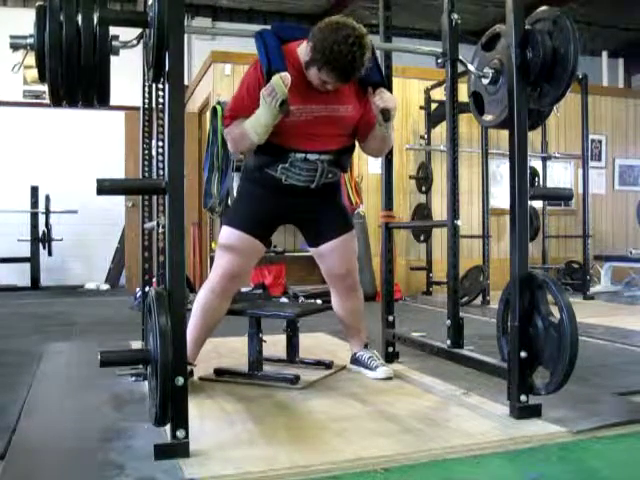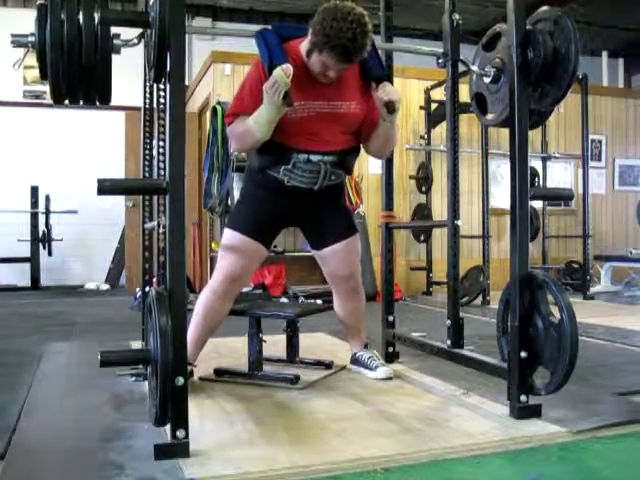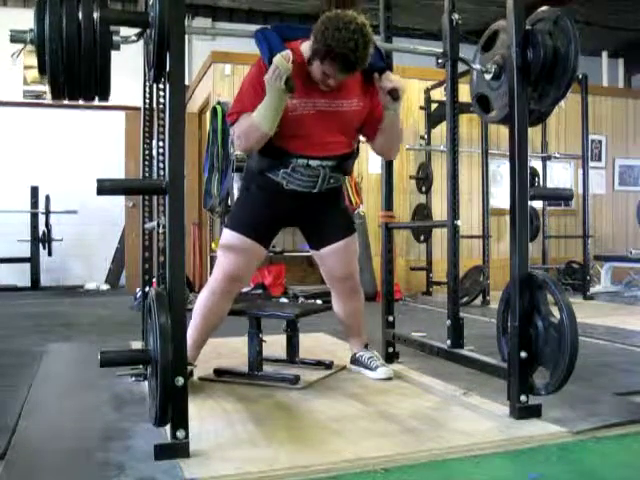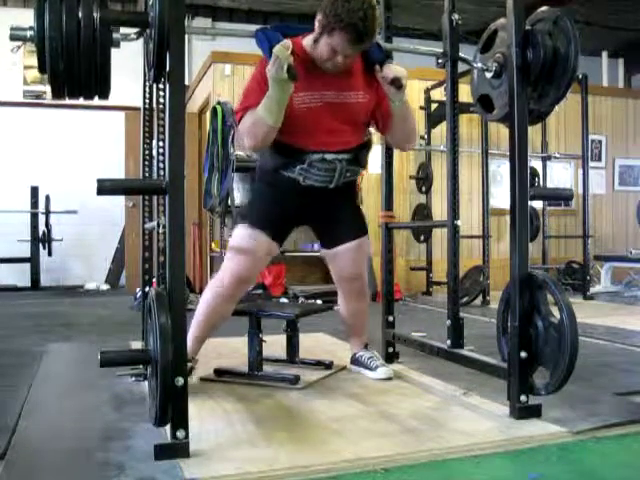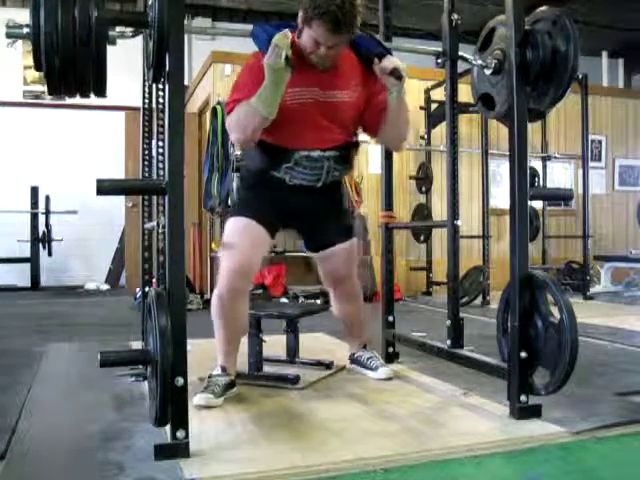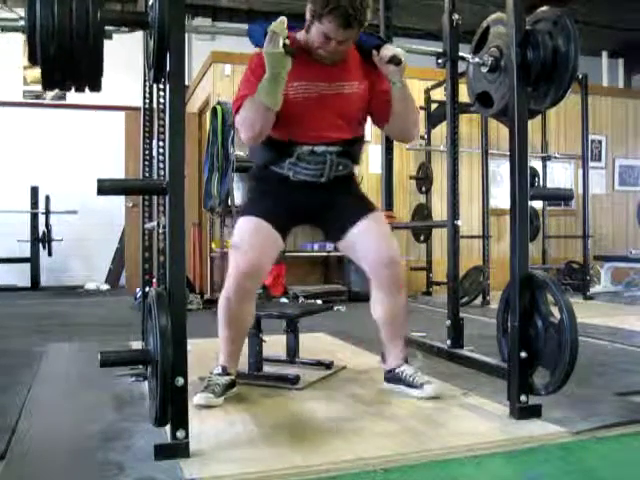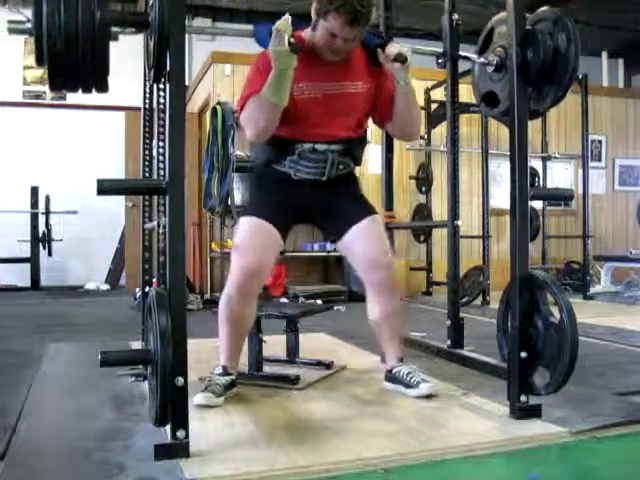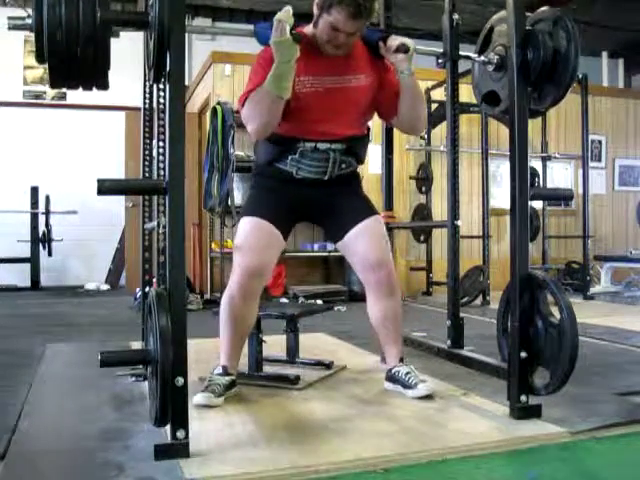
dt=0.3s
person 1, frame 1
left shoulder: (358, 82)
left elbow: (374, 148)
right elbow: (235, 142)
left wrist: (384, 121)
right wrist: (267, 113)
left hip: (322, 192)
right hip: (265, 186)
left knee: (346, 277)
right knee: (224, 276)
left ankle: (360, 351)
right ankle: (183, 362)
person 1, frame 2
left shoulder: (362, 79)
right shoulder: (272, 66)
left elbow: (379, 149)
right elbow: (237, 141)
left wrist: (388, 116)
right wrist: (271, 107)
left hip: (326, 194)
right hip: (269, 188)
left knee: (348, 280)
right knee: (226, 279)
left ankle: (360, 351)
right ankle: (183, 362)
person 1, frame 3
left shoulder: (364, 82)
right shoulder: (273, 66)
left elbow: (387, 149)
right elbow: (243, 141)
left wrist: (392, 106)
right wrist: (276, 96)
left hip: (325, 194)
right hip: (268, 188)
left knee: (347, 279)
right knee: (225, 279)
left ankle: (360, 351)
right ankle: (182, 363)
person 1, frame 4
left shoulder: (371, 74)
right shoulder: (280, 62)
left elbow: (404, 141)
right elbow: (250, 140)
left wrist: (397, 97)
right wrist: (278, 89)
left hip: (338, 192)
right hip: (280, 186)
left knee: (354, 280)
right knee: (234, 277)
left ankle: (360, 352)
right ankle: (184, 356)
person 1, frame 5
left shoulder: (362, 70)
right shoulder: (265, 61)
left elbow: (394, 139)
right elbow: (239, 136)
left wrist: (395, 89)
right wrist: (275, 82)
left hip: (324, 191)
right hip: (266, 186)
left knee: (344, 284)
right knee: (233, 275)
left ankle: (358, 352)
right ankle: (224, 373)
person 1, frame 6
left shoulder: (366, 65)
right shoulder: (269, 58)
left elbow: (405, 132)
right elbow: (248, 133)
left wrist: (396, 79)
right wrist: (275, 73)
left hip: (337, 184)
right hip: (277, 184)
left knee: (389, 266)
right knee: (241, 274)
left ankle: (396, 368)
right ankle: (225, 373)
person 1, frame 7
left shoulder: (371, 65)
right shoulder: (275, 57)
left elbow: (408, 130)
right elbow: (254, 131)
left wrist: (401, 76)
right wrist: (282, 69)
left hip: (338, 183)
right hip: (278, 181)
left knee: (381, 270)
right knee: (244, 274)
left ankle: (395, 367)
right ankle: (225, 372)
person 1, frame 8
left shoulder: (373, 60)
right shoulder: (277, 53)
left elbow: (414, 125)
right elbow: (257, 126)
left wrist: (404, 68)
right wrist: (285, 61)
left hip: (341, 182)
right hip: (280, 179)
left knee: (381, 271)
right knee: (246, 274)
left ankle: (395, 367)
right ankle: (225, 373)
